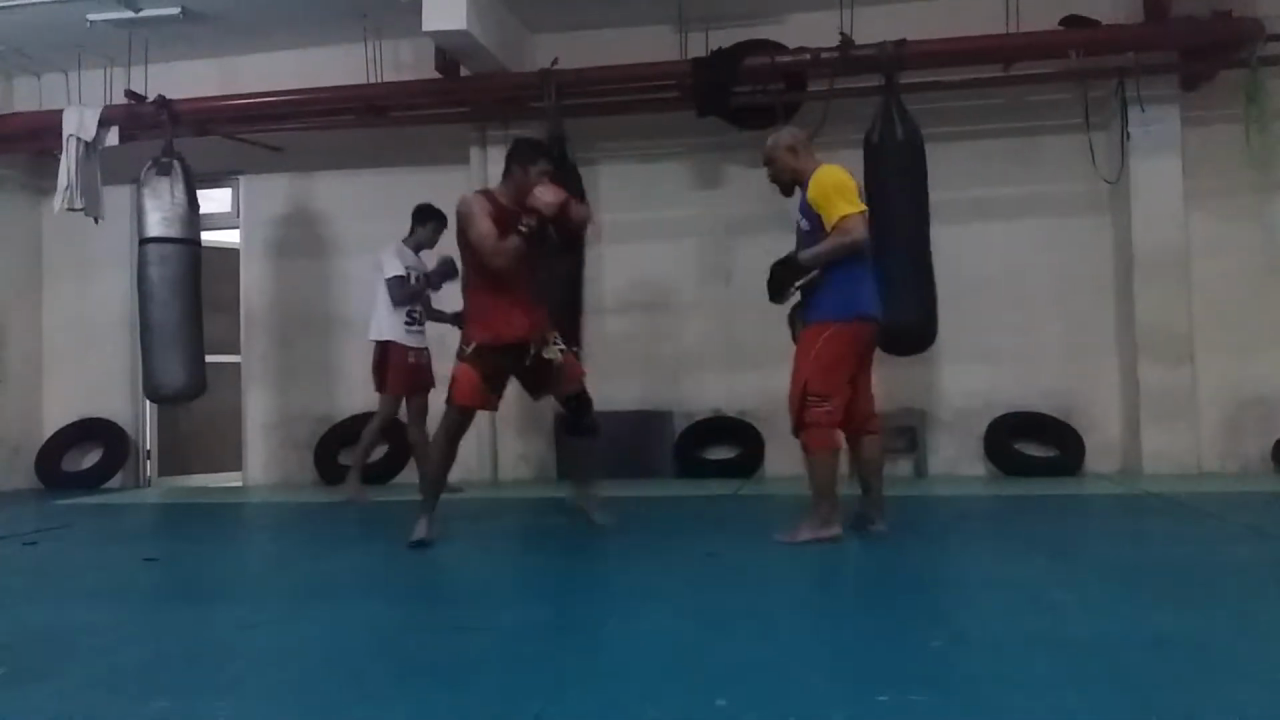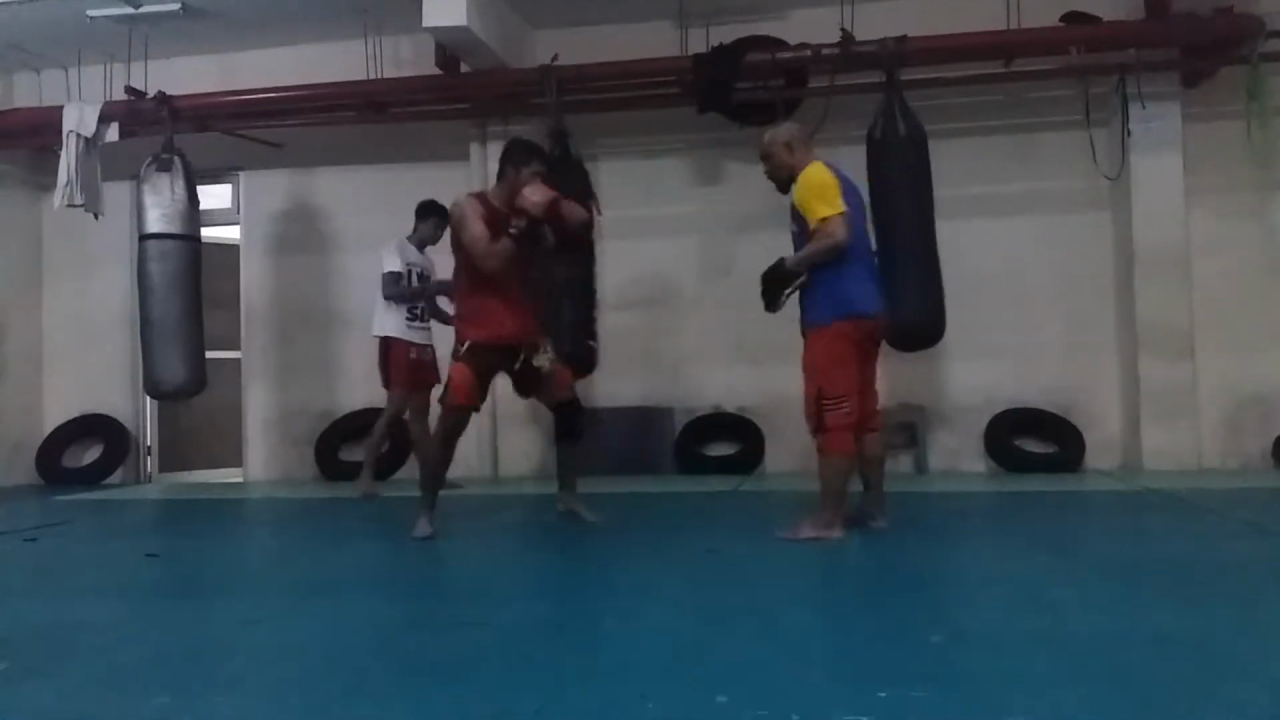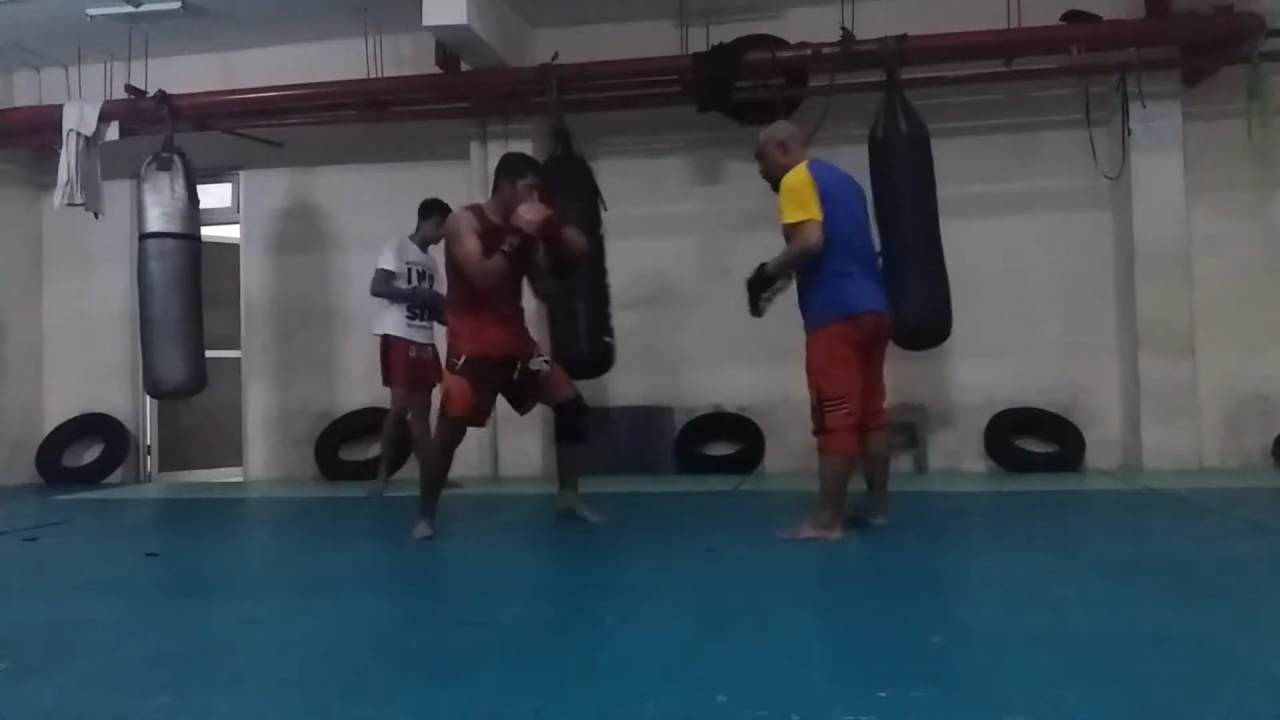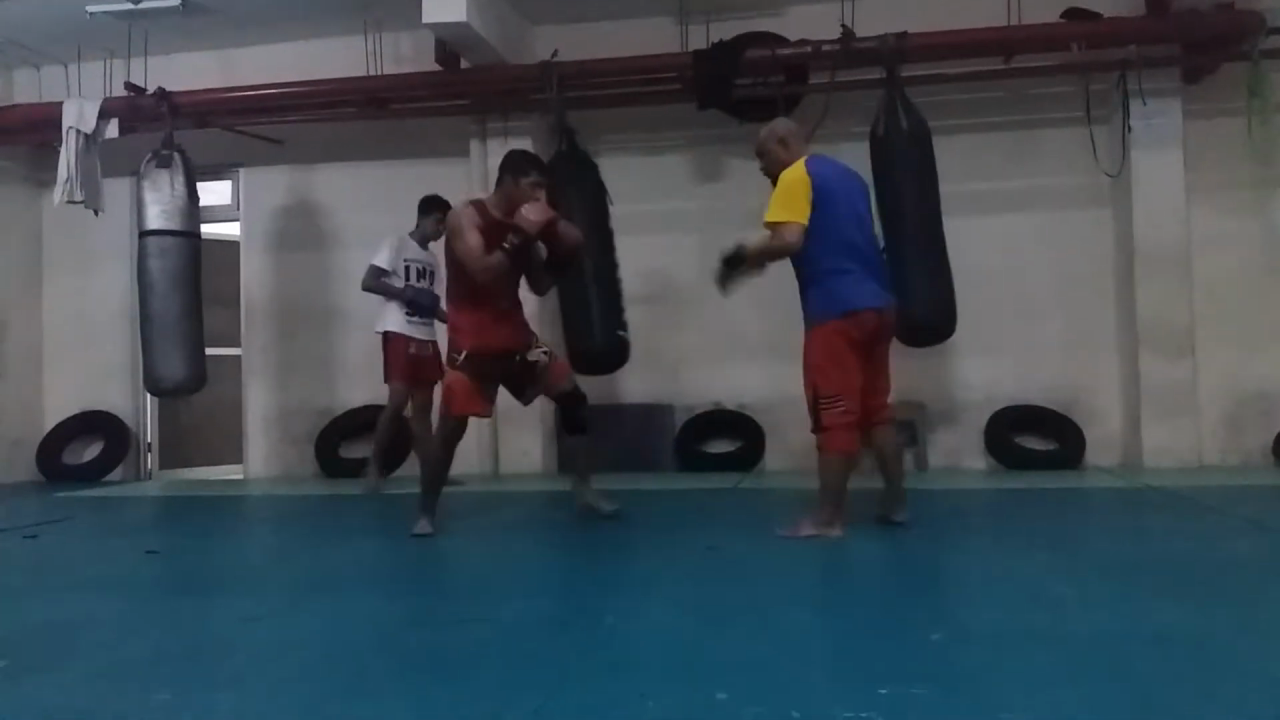
dt=0.1s
person 1, frame 1
left shoulder: (826, 179)
right shoulder: (822, 187)
left elbow: (854, 235)
left wrist: (799, 262)
right wrist: (803, 274)
left hip: (835, 315)
right hip: (858, 313)
left knee: (812, 412)
right knee: (859, 416)
left ankle: (824, 516)
right ankle: (873, 509)
person 1, frame 2
left shoulder: (813, 178)
right shoulder: (826, 182)
left elbow: (836, 237)
left wrist: (788, 267)
right wrist: (795, 276)
left hip: (835, 314)
right hip: (861, 311)
left knee: (831, 417)
right knee: (862, 413)
left ankle: (829, 518)
right ankle: (874, 505)
person 1, frame 3
left shoulder: (798, 180)
right shoulder: (841, 179)
left elbow: (808, 242)
left wrist: (767, 274)
right wrist: (784, 275)
left hip: (836, 312)
right hip: (872, 307)
left knee: (836, 417)
right knee: (869, 412)
left ankle: (828, 519)
right ankle: (876, 504)
person 1, frame 4
left shoulder: (795, 177)
right shoulder: (846, 174)
left elbow: (787, 241)
left wrist: (745, 257)
left hip: (835, 310)
right hip: (875, 304)
left knee: (833, 415)
right knee: (874, 410)
left ankle: (828, 517)
right ankle: (895, 500)
person 2, frame 1
left shoulder: (534, 207)
right shoulder: (475, 206)
right elbow: (498, 259)
left wrist: (568, 215)
right wrist: (532, 220)
left hip: (533, 328)
right hip: (486, 335)
left knee: (578, 401)
right knee: (455, 422)
left ankle: (583, 493)
right ankle: (426, 515)
person 2, frame 2
left shoulder: (526, 209)
right shoulder: (468, 208)
right elbow: (490, 262)
left wrist: (560, 218)
right wrist: (523, 221)
left hip: (523, 331)
right hip: (479, 335)
left knee: (568, 406)
right knee: (451, 422)
left ankle: (568, 495)
right ankle: (426, 513)
person 2, frame 3
left shoulder: (523, 224)
right shoulder: (464, 222)
left elbow: (546, 291)
right elbow: (481, 278)
left wrist: (560, 251)
right wrist: (517, 239)
left hip: (516, 342)
right hip: (471, 347)
left knee: (572, 406)
right knee: (449, 431)
left ankle: (567, 494)
right ankle: (425, 516)
person 2, frame 4
left shoulder: (524, 223)
right shoulder: (466, 217)
left elbow: (541, 286)
right elbow: (482, 273)
left wrist: (559, 250)
right wrist: (518, 238)
left hip: (516, 335)
right hip: (473, 340)
left knee: (572, 398)
right knee: (451, 427)
left ankle: (583, 489)
right ankle: (427, 513)
person 3, frame 1
left shoulder: (419, 264)
right shoulder: (394, 253)
right elbow: (399, 296)
left wrist: (452, 317)
right wrist: (432, 279)
left hip: (418, 346)
right hip: (393, 343)
left knee: (419, 414)
right knee: (387, 411)
right ankle: (354, 477)
person 3, frame 2
left shoulder: (426, 260)
right shoulder: (396, 249)
right elbow: (391, 292)
left wrist: (456, 320)
right wrist: (432, 287)
left hip: (422, 342)
right hip: (396, 339)
left knee: (420, 411)
right knee: (396, 407)
right ankle: (367, 472)
person 3, frame 3
left shoulder: (431, 261)
right shoulder: (398, 248)
right elbow: (377, 287)
right wrist: (415, 295)
left hip: (425, 341)
right hip: (397, 337)
left knee: (422, 409)
right knee: (401, 405)
right ankle: (383, 470)
person 3, frame 4
left shoulder: (433, 259)
right shoulder: (396, 245)
right elbow: (368, 282)
right wrist: (406, 294)
left hip: (426, 338)
right hip: (398, 334)
left knee: (423, 406)
right knee: (398, 401)
right ankle: (375, 465)
